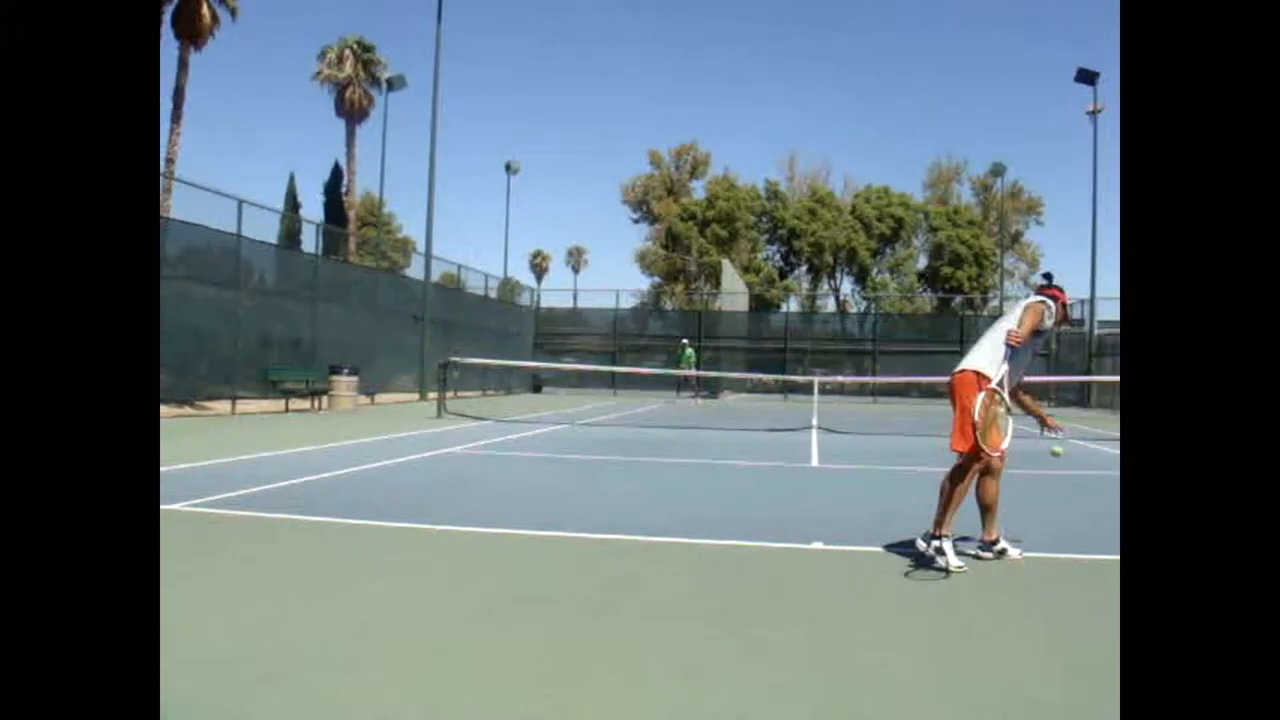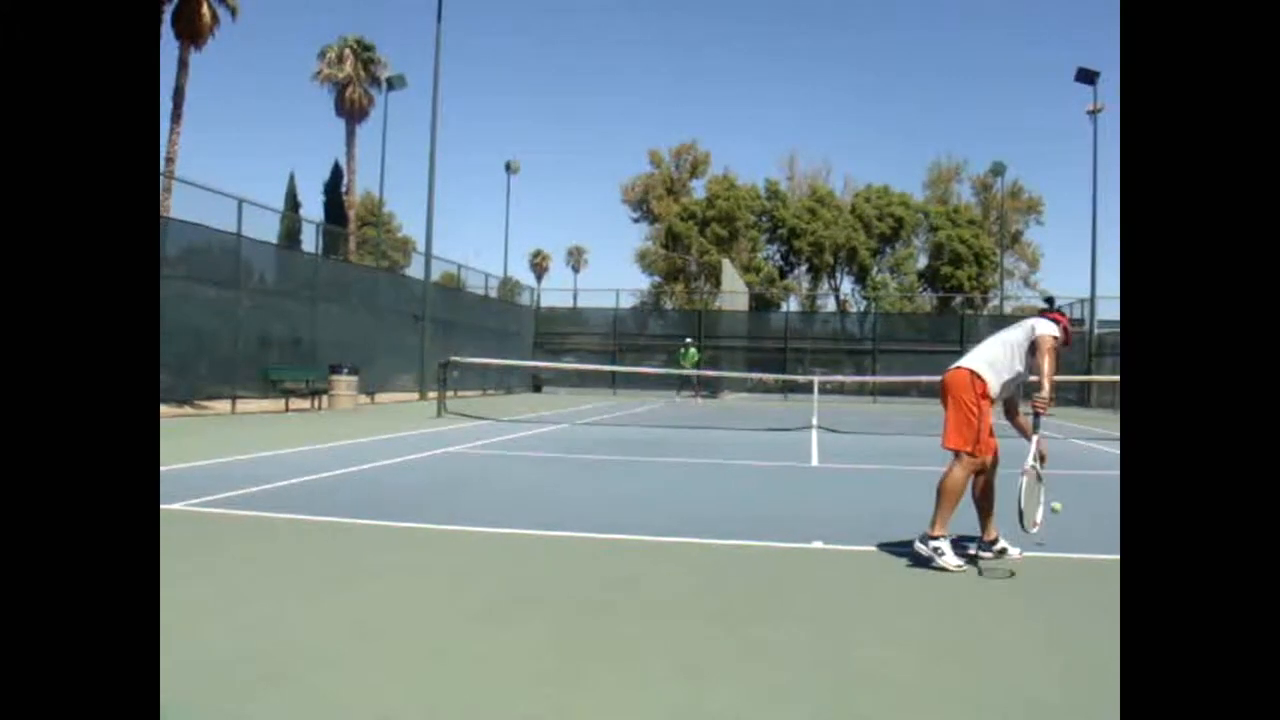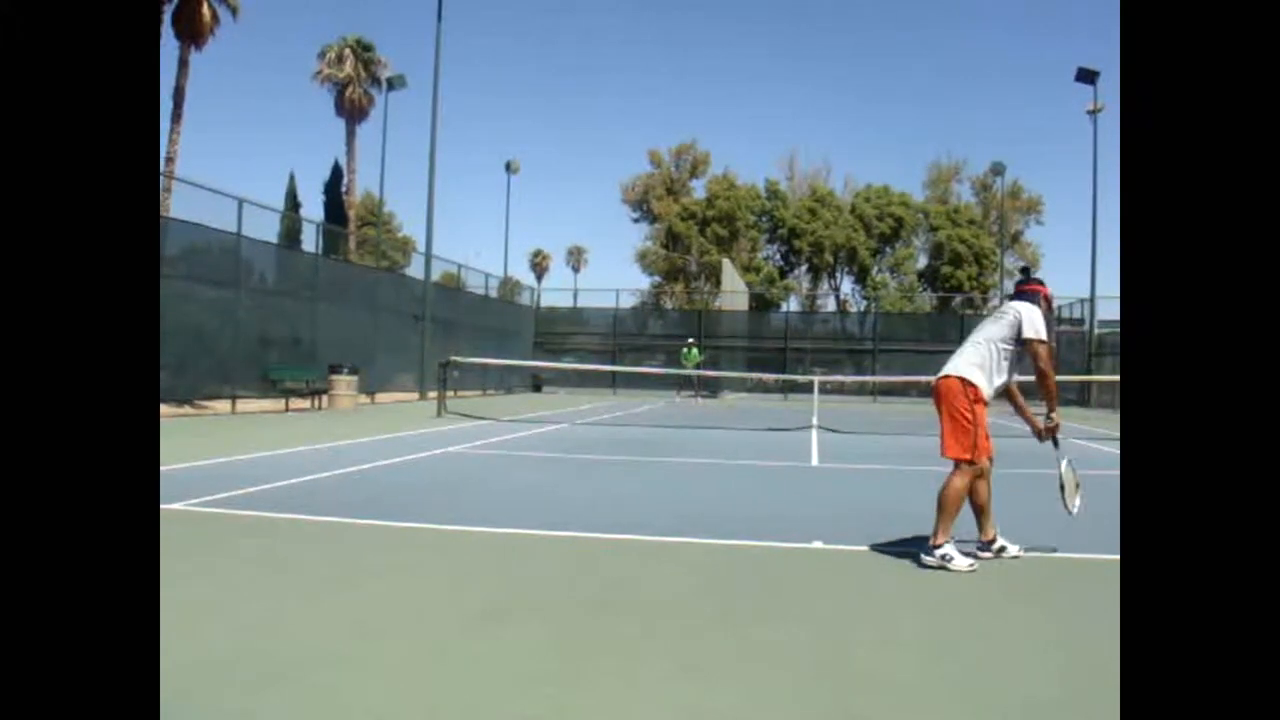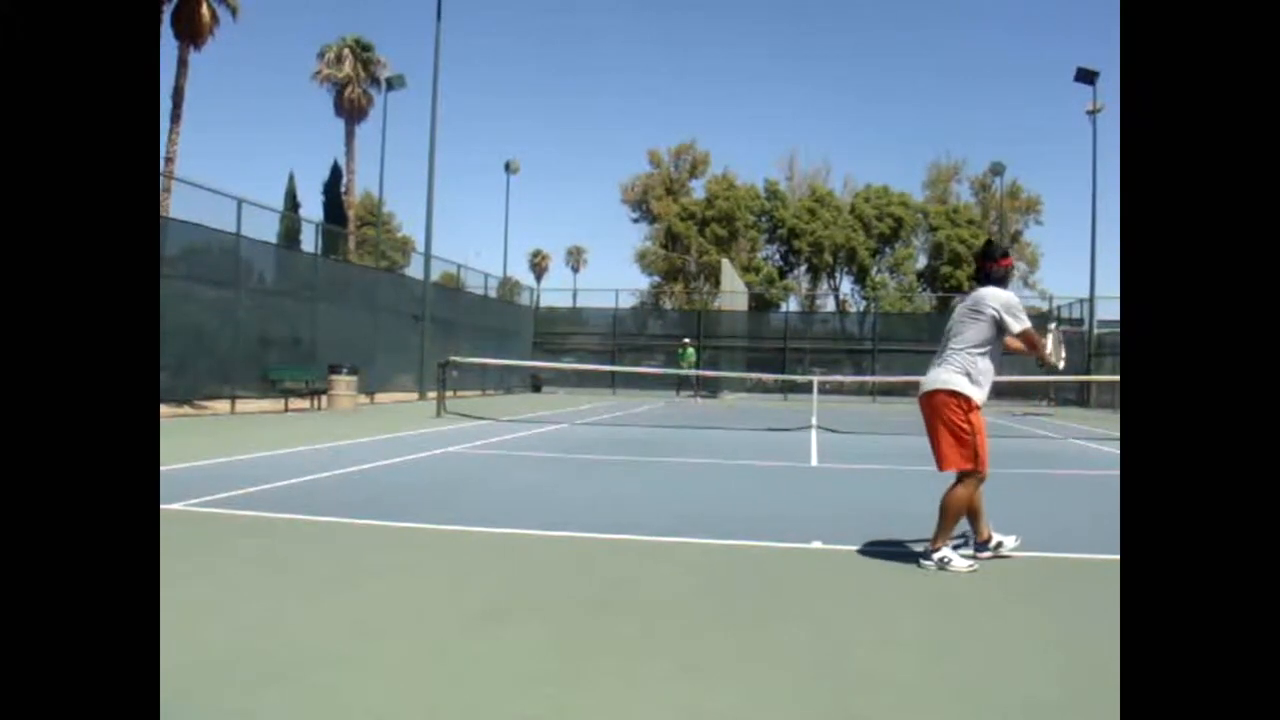
dt=0.4s
person 1, frame 1
left shoulder: (1030, 339)
right shoulder: (1045, 304)
left elbow: (1014, 391)
right elbow: (1034, 310)
left wrist: (1042, 417)
right wrist: (1024, 332)
left hip: (983, 385)
right hip: (976, 378)
left knee: (993, 463)
right knee: (971, 459)
left ankle: (990, 541)
right ankle: (937, 537)
person 1, frame 2
left shoulder: (1023, 355)
right shoulder: (1046, 326)
left elbow: (1012, 412)
right elbow: (1047, 352)
left wrist: (1035, 443)
right wrist: (1045, 390)
left hip: (973, 385)
right hip: (970, 380)
left knee: (988, 462)
right knee: (968, 460)
left ankle: (989, 540)
right ankle: (934, 538)
person 1, frame 3
left shoulder: (1007, 316)
right shoulder: (1029, 311)
left elbow: (1009, 383)
right elbow: (1043, 364)
left wrist: (1033, 422)
right wrist: (1053, 411)
left hip: (955, 385)
right hip: (962, 386)
left knee: (982, 464)
right knee: (968, 467)
left ankle: (989, 539)
right ankle: (937, 545)
person 1, frame 4
left shoulder: (971, 300)
right shoulder: (1004, 299)
right elbow: (1033, 342)
left wrist: (1029, 348)
right wrist: (1043, 355)
left hip: (936, 391)
right hip: (954, 394)
left knee: (972, 472)
right knee: (973, 473)
left ankle: (984, 539)
right ankle: (936, 550)
